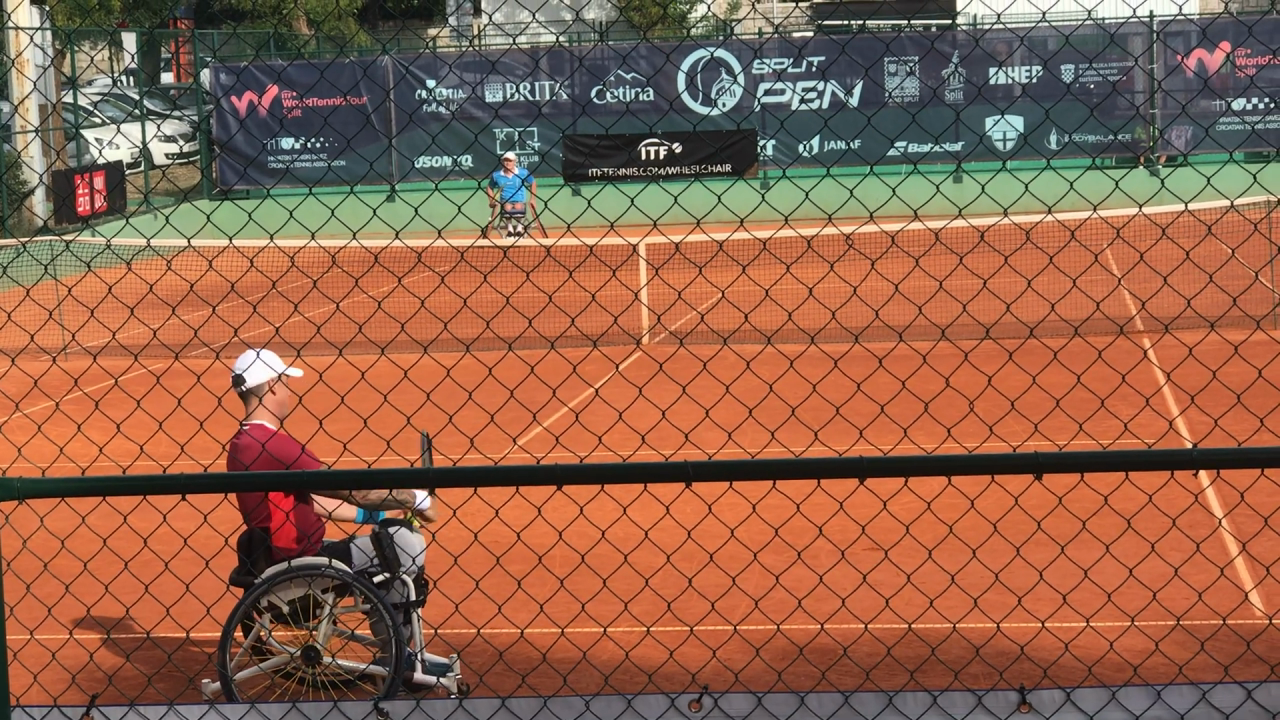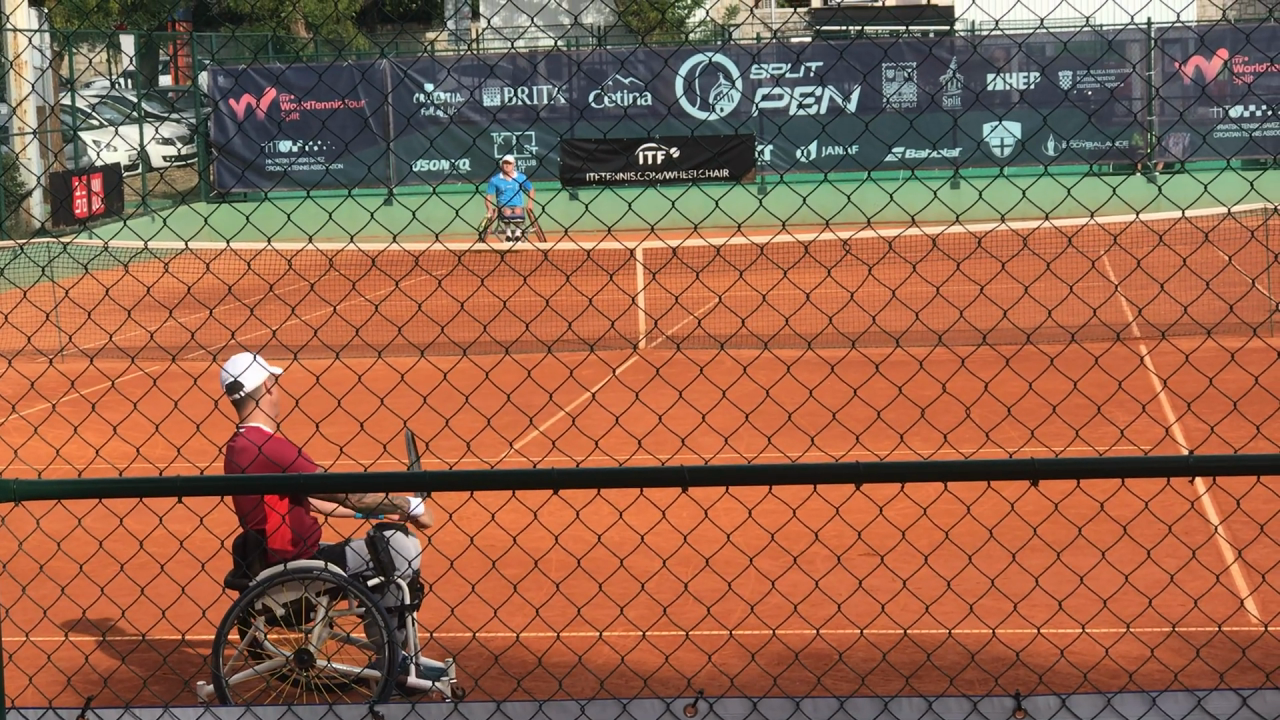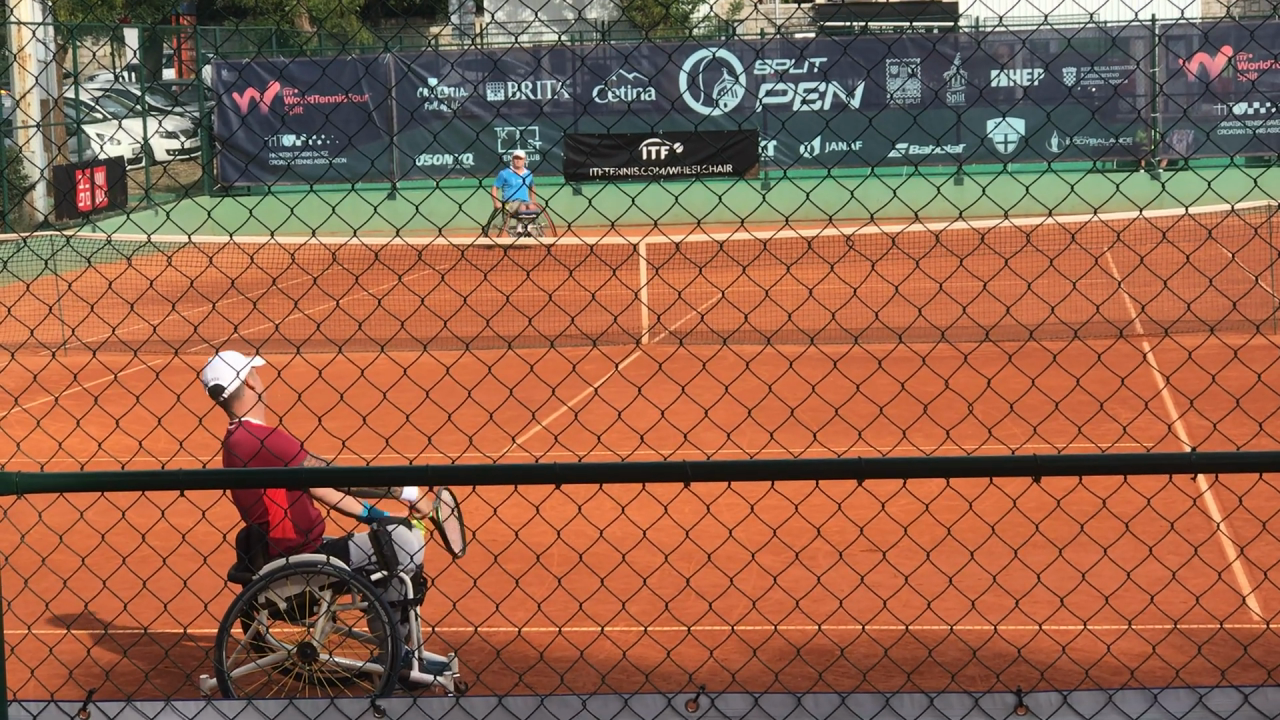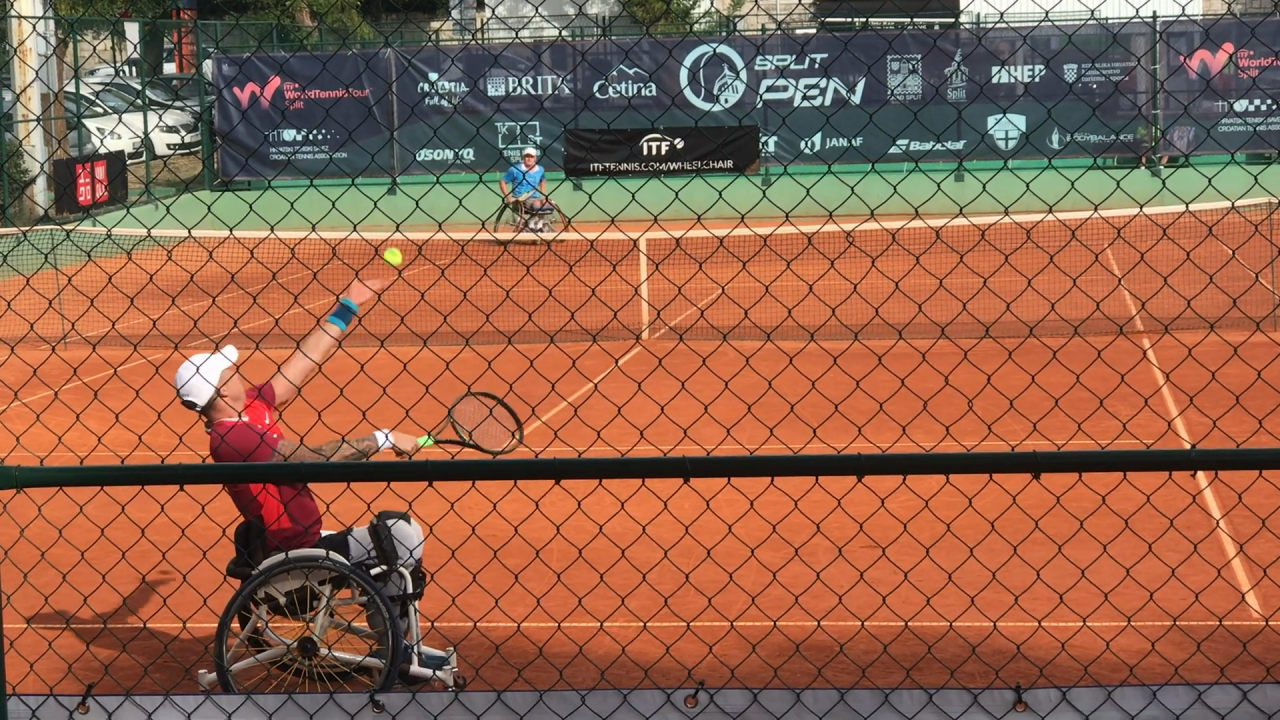
dt=0.4s
person 1, frame 1
left shoulder: (246, 442)
right shoulder: (270, 444)
left elbow: (310, 502)
right elbow: (351, 490)
left wrist: (376, 515)
right wrist: (417, 499)
left hip: (293, 558)
left knee: (396, 533)
right knee: (408, 541)
person 1, frame 2
left shoulder: (244, 444)
right shoulder: (266, 446)
left elbow: (310, 501)
right elbow: (344, 493)
left wrist: (374, 511)
right wrist: (412, 505)
left hip: (287, 561)
left knee: (389, 539)
right knee: (402, 546)
person 1, frame 3
left shoulder: (245, 436)
right shoulder: (259, 439)
left elbow: (319, 485)
left wrist: (377, 517)
right wrist: (407, 491)
left hip: (299, 551)
left knee: (396, 534)
right knee: (405, 539)
person 1, frame 4
left shoulder: (249, 408)
right shoulder: (237, 439)
left elbow: (303, 362)
right elbow: (316, 462)
left wrist: (348, 306)
right wrist: (385, 439)
left hip: (300, 543)
right hip: (299, 555)
left knee: (393, 526)
right knee: (404, 534)
